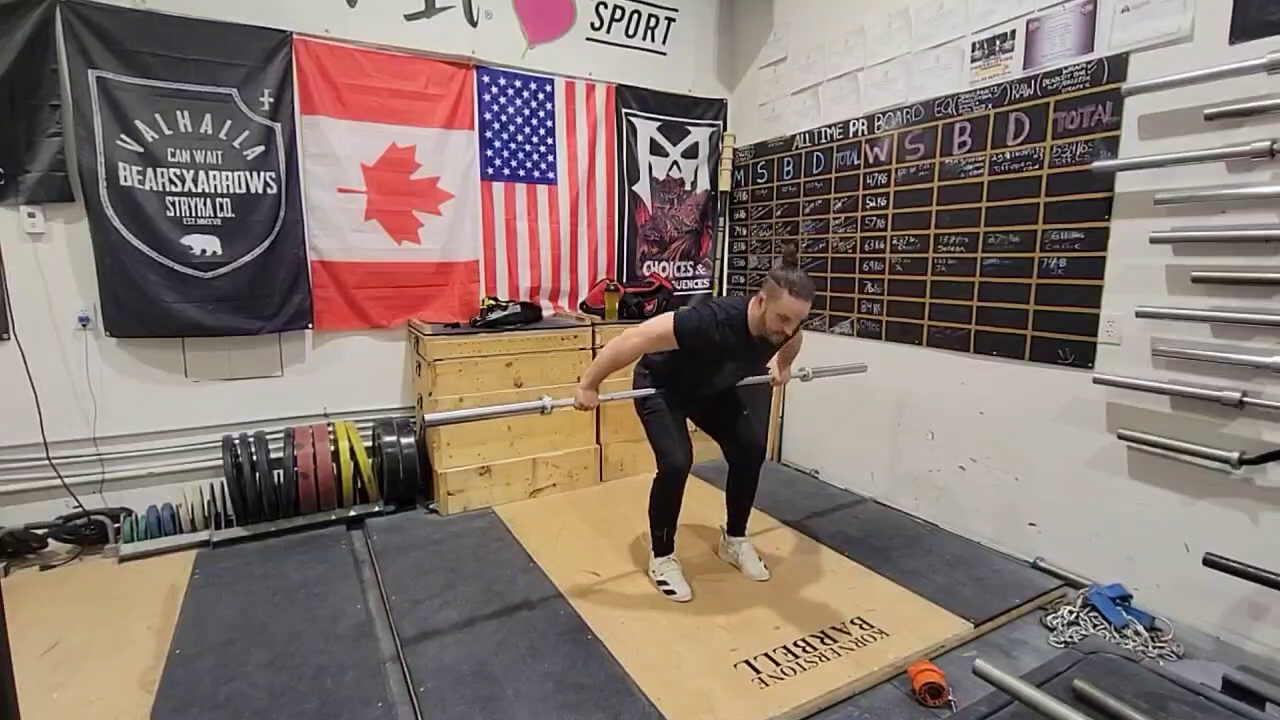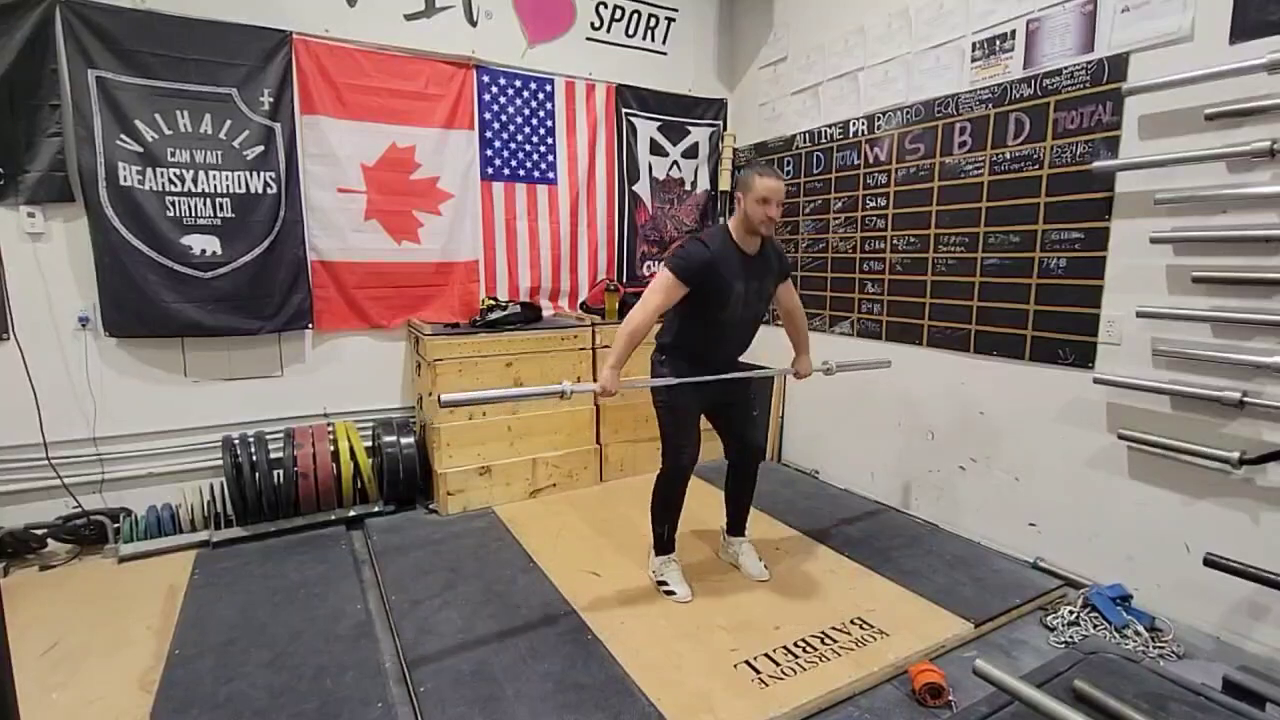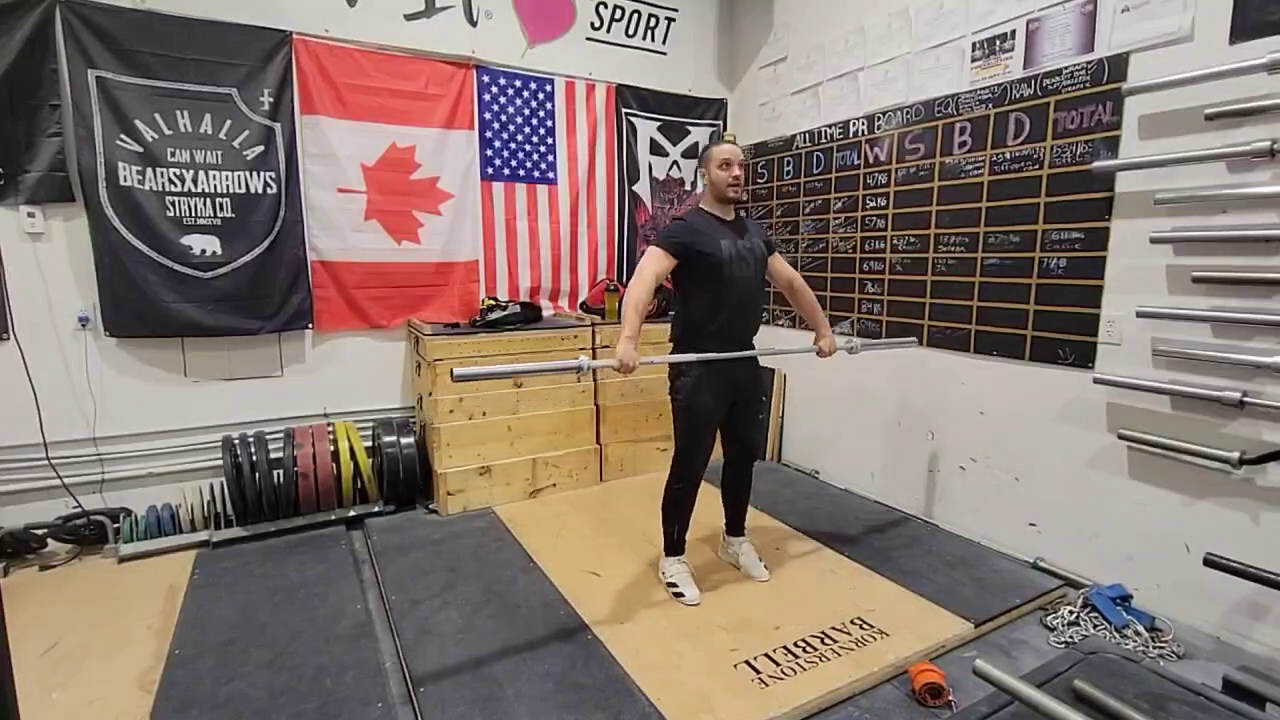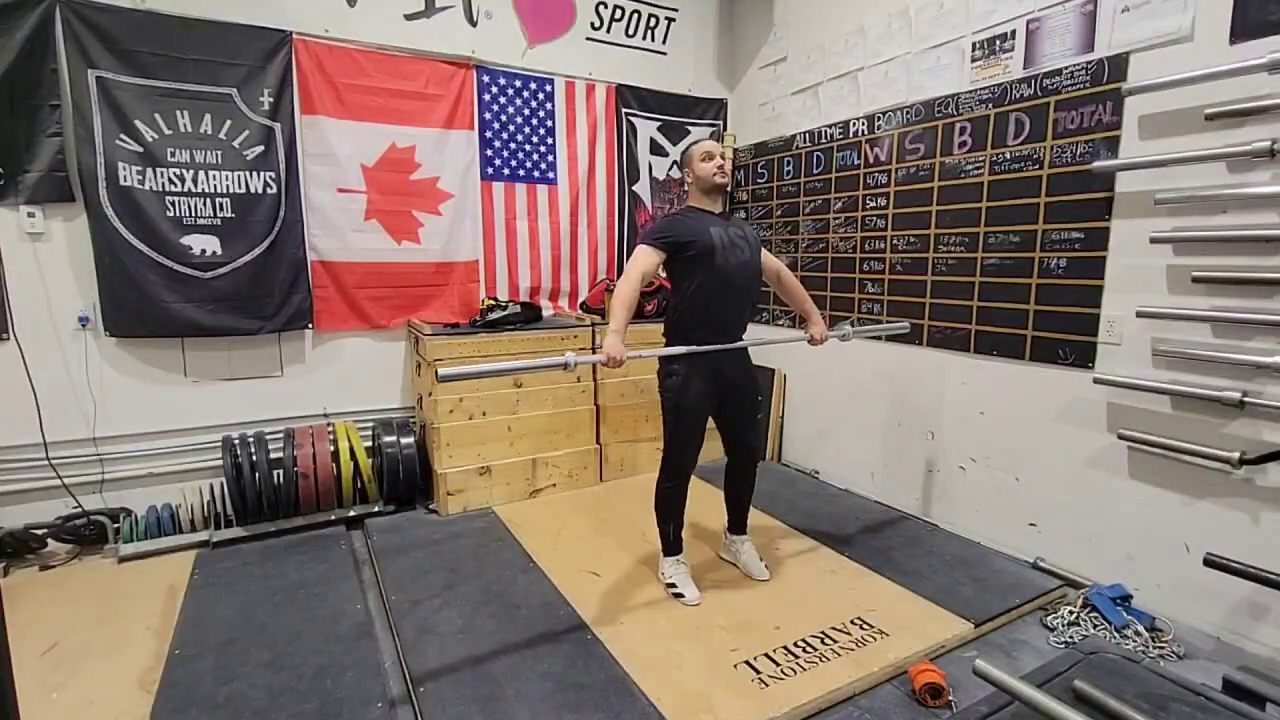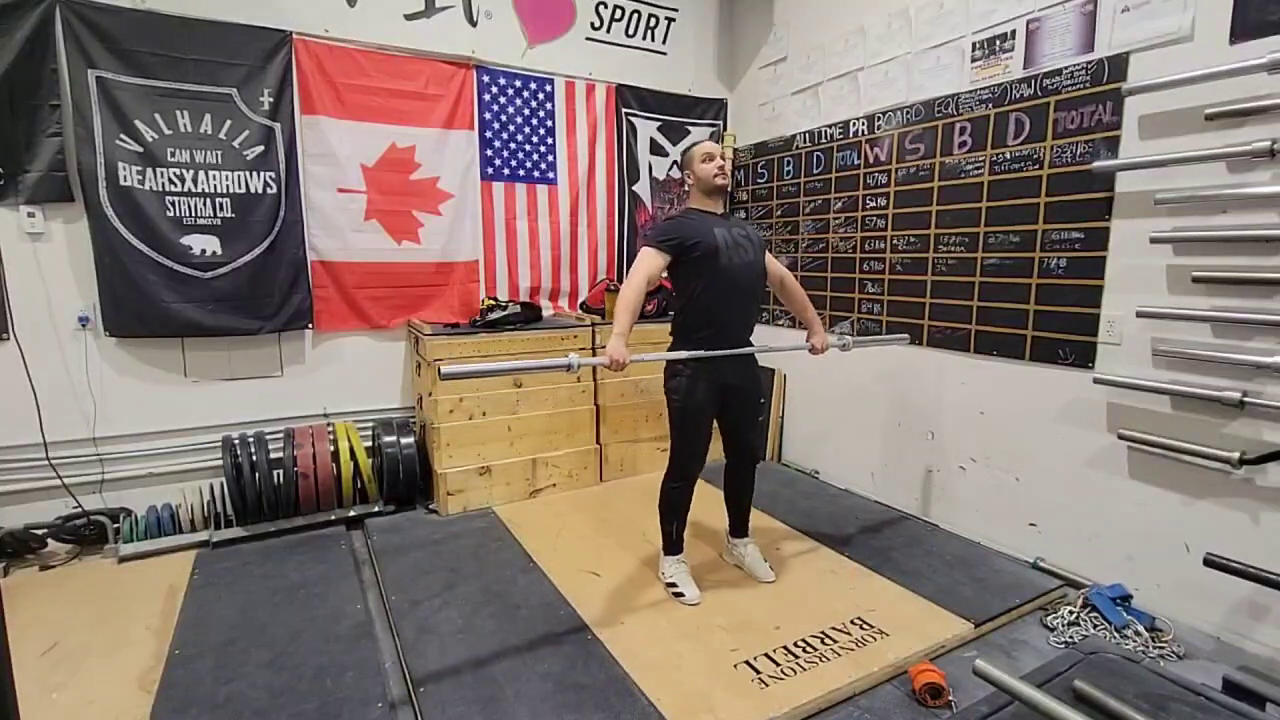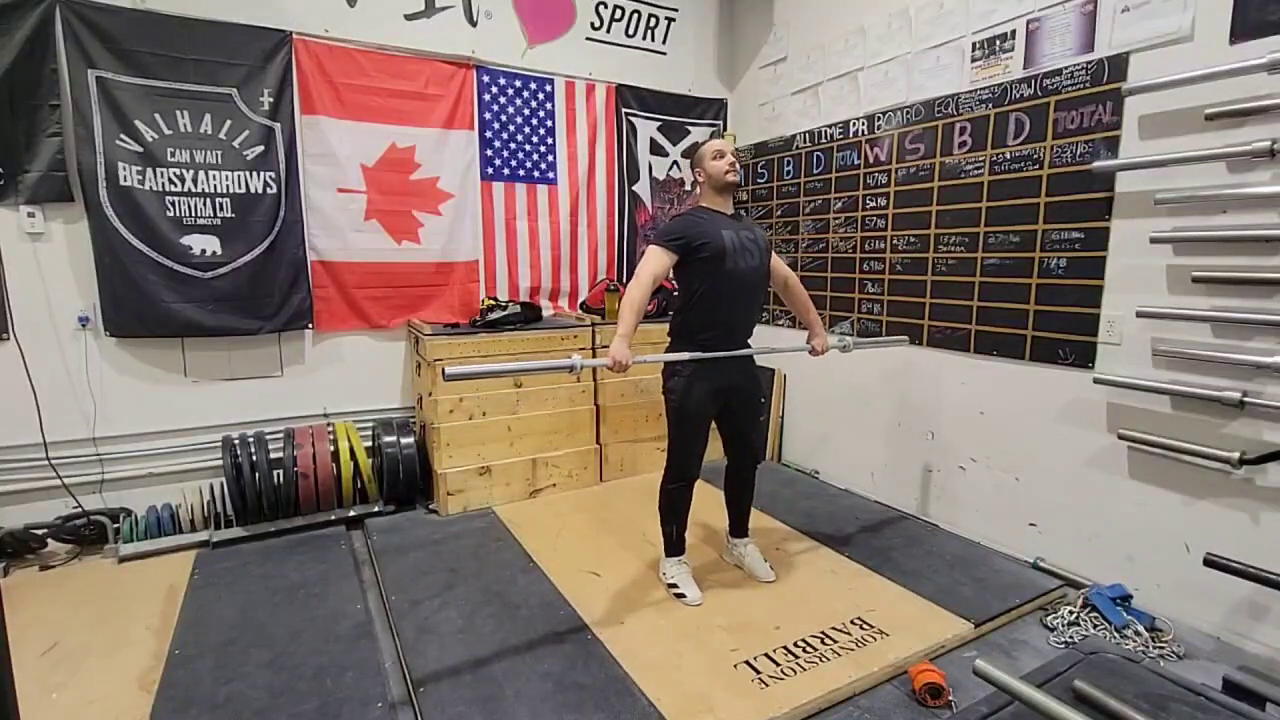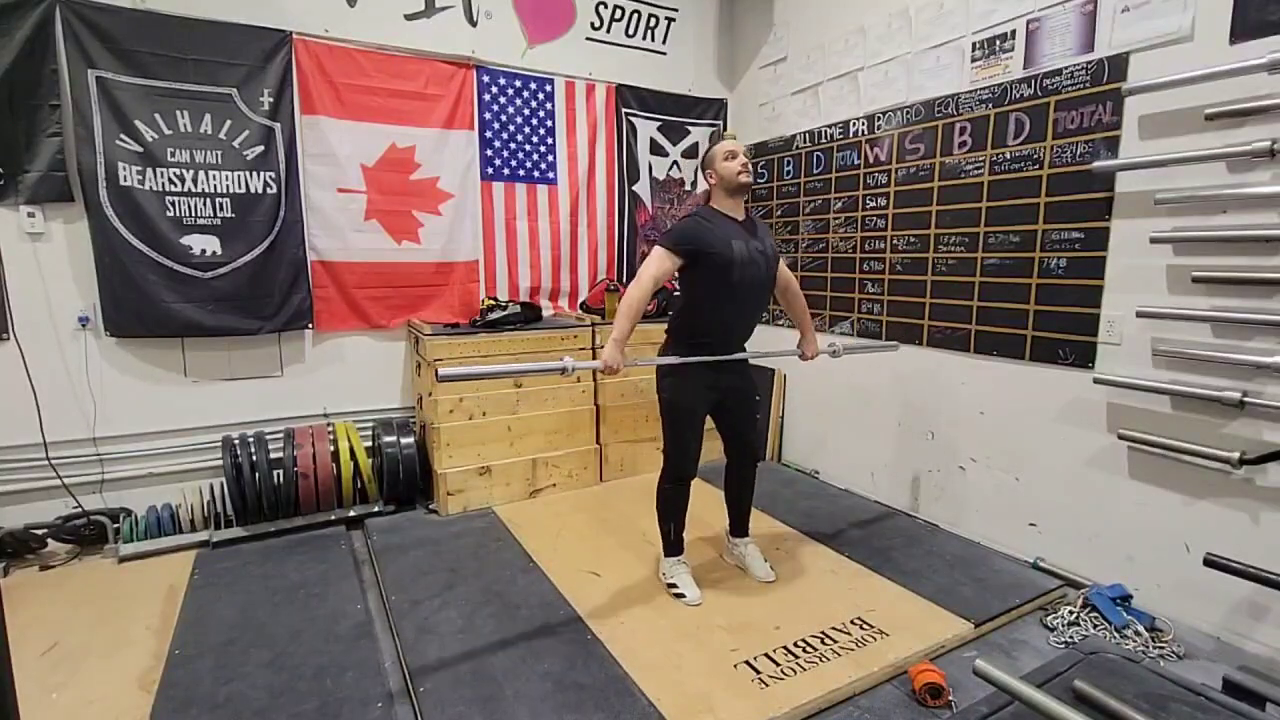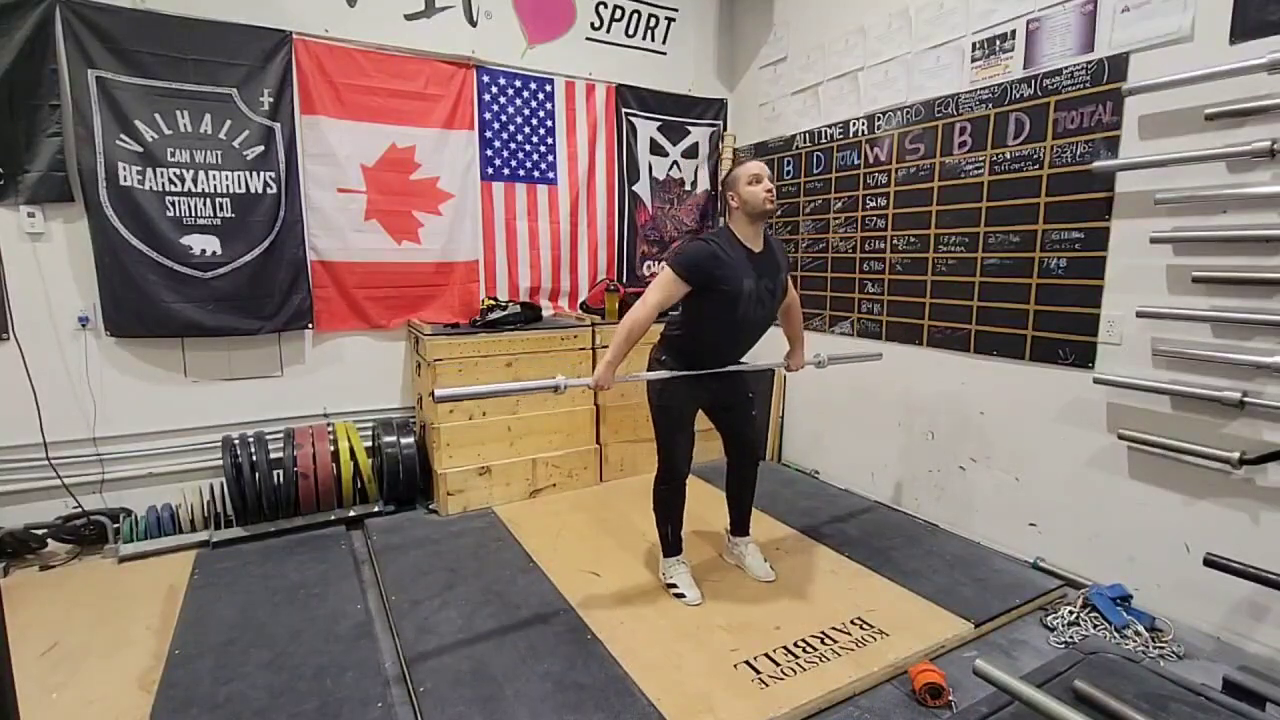
dt=0.3s
person 1, frame 1
left shoulder: (780, 324)
right shoulder: (711, 321)
right elbow: (634, 339)
left wrist: (783, 367)
right wrist: (589, 384)
left hip: (712, 388)
right hip: (661, 385)
left knee: (750, 449)
right knee: (676, 462)
left ankle: (734, 539)
right ankle: (662, 558)
person 1, frame 2
left shoulder: (775, 257)
right shoulder: (703, 253)
left elbow: (791, 306)
right elbow: (648, 307)
left wrist: (803, 354)
right wrist: (612, 368)
left hip: (727, 373)
right hip: (679, 372)
left knee: (749, 452)
right knee: (681, 462)
left ankle: (734, 540)
right ankle: (663, 558)
person 1, frame 3
left shoulder: (754, 233)
right shoulder: (686, 230)
left elbow: (790, 281)
right elbow: (643, 280)
left wrist: (822, 330)
right wrist: (628, 340)
left hip: (744, 363)
right hip: (698, 368)
left knee: (744, 455)
right knee: (690, 464)
left ankle: (734, 540)
right ankle: (672, 558)
person 1, frame 4
left shoulder: (743, 229)
right shoulder: (675, 227)
left elbow: (778, 273)
right elbow: (633, 276)
left wrist: (813, 317)
right wrist: (615, 334)
left hip: (736, 359)
right hip: (688, 364)
left knee: (746, 452)
right knee: (679, 463)
left ankle: (735, 538)
right ankle: (671, 558)
person 1, frame 5
left shoulder: (745, 231)
right shoulder: (677, 228)
left elbow: (781, 279)
right elbow: (638, 279)
left wrist: (815, 326)
right wrist: (619, 338)
left hip: (741, 361)
right hip: (694, 366)
left knee: (745, 455)
right knee: (686, 464)
left ankle: (739, 541)
right ankle: (672, 558)
person 1, frame 6
left shoulder: (752, 230)
right shoulder: (686, 227)
left elbow: (785, 280)
right elbow: (644, 278)
left wrist: (816, 328)
right wrist: (622, 339)
left hip: (740, 363)
right hip: (693, 367)
left knee: (747, 457)
right knee: (684, 467)
left ankle: (738, 541)
right ankle: (673, 560)
person 1, frame 7
left shoulder: (760, 232)
right shoulder: (695, 229)
left elbow: (787, 285)
right elbow: (644, 283)
left wrist: (808, 335)
right wrist: (616, 344)
left hip: (733, 365)
right hip: (686, 368)
left knee: (746, 453)
right knee: (681, 466)
left ankle: (738, 541)
right ankle: (673, 560)
person 1, frame 8
left shoulder: (775, 252)
right shoulder: (707, 252)
left elbow: (788, 302)
right elbow: (649, 306)
left wrist: (797, 349)
right wrist: (609, 364)
left hip: (726, 369)
right hip: (677, 370)
left knee: (747, 451)
right knee: (676, 465)
left ankle: (738, 540)
right ankle: (672, 560)
